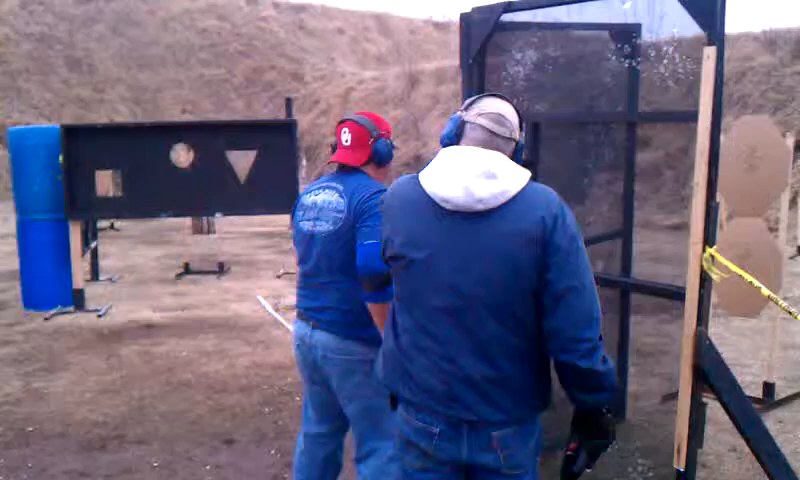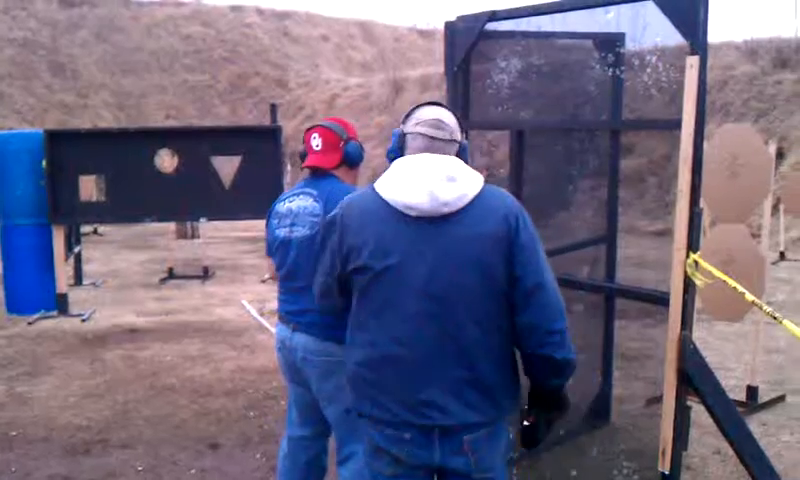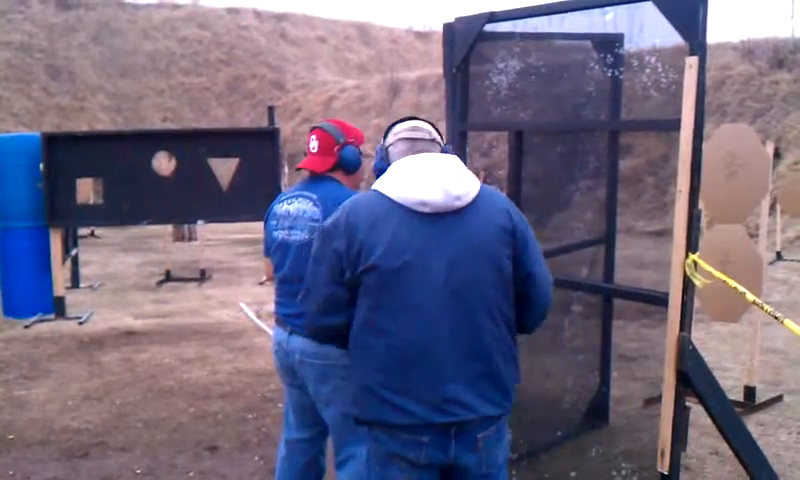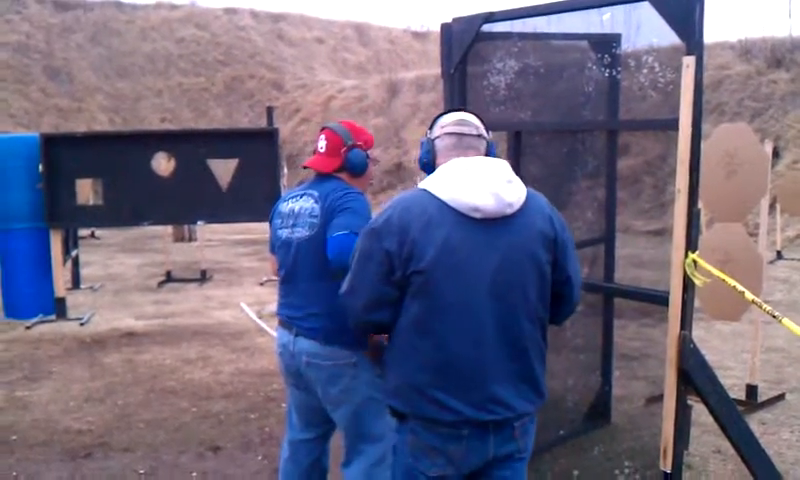
dt=0.5s
person 1, frame 1
left shoulder: (400, 198)
right shoulder: (545, 210)
right elbow: (575, 330)
right wrist: (593, 405)
left hip: (423, 413)
right hip: (507, 420)
person 1, frame 2
left shoulder: (353, 213)
right shoulder: (503, 210)
left elbow: (330, 302)
right elbow: (542, 322)
right wrist: (549, 387)
left hip: (389, 418)
right hip: (477, 418)
person 1, frame 3
left shoulder: (353, 218)
right shoulder: (500, 208)
left elbow: (324, 321)
right elbow: (536, 305)
left hip: (397, 419)
right hip: (484, 413)
person 1, frame 4
left shoulder: (401, 216)
right shoulder: (541, 212)
left elbow: (365, 312)
right elbow: (565, 301)
left hip: (432, 418)
right hip: (514, 413)
person 2, frame 1
left shoulder: (309, 194)
right shoulder: (373, 197)
right elbow: (375, 277)
left hip: (307, 331)
right hip: (352, 341)
left knee: (318, 431)
right knee: (382, 443)
person 2, frame 2
left shoulder: (284, 201)
right shoulder: (349, 201)
left hip: (290, 334)
right hip: (334, 342)
left knee: (302, 433)
right knee: (361, 444)
person 2, frame 3
left shoulder: (282, 202)
right shoulder: (348, 205)
left hip: (287, 337)
right hip: (331, 346)
left knee: (299, 436)
right knee: (359, 448)
person 2, frame 4
left shoulder: (286, 201)
right shoulder: (347, 199)
right elbow: (345, 256)
left hip: (291, 338)
right hip: (337, 349)
left knee: (303, 437)
right knee: (371, 446)
